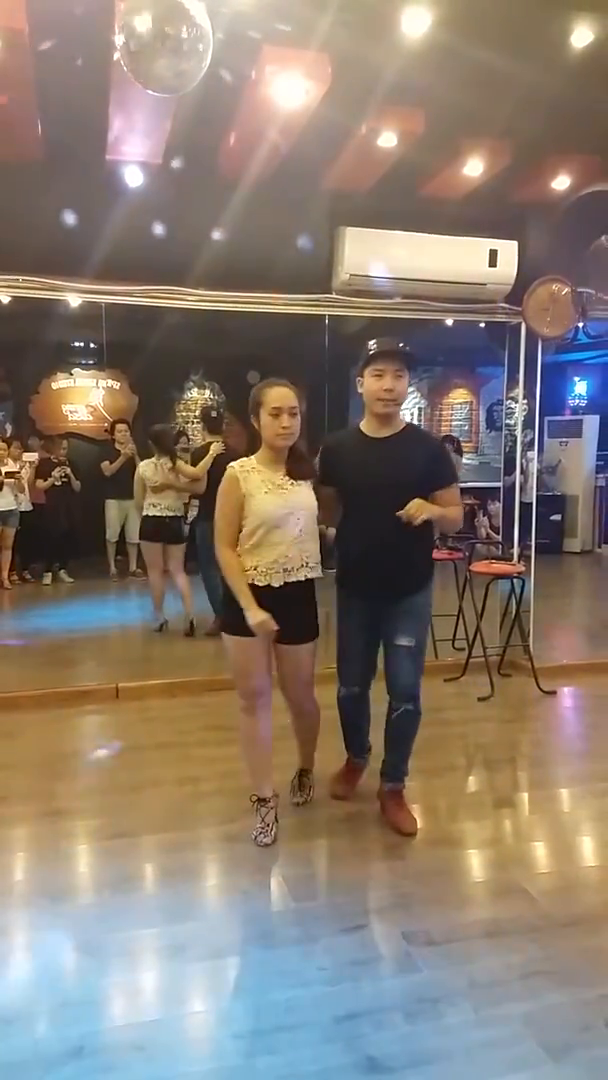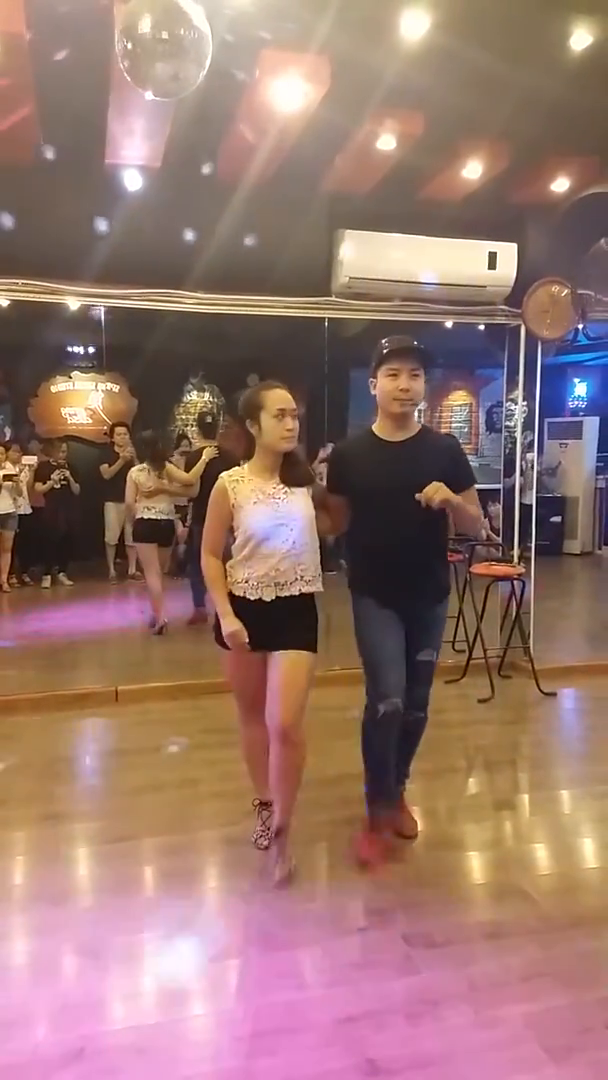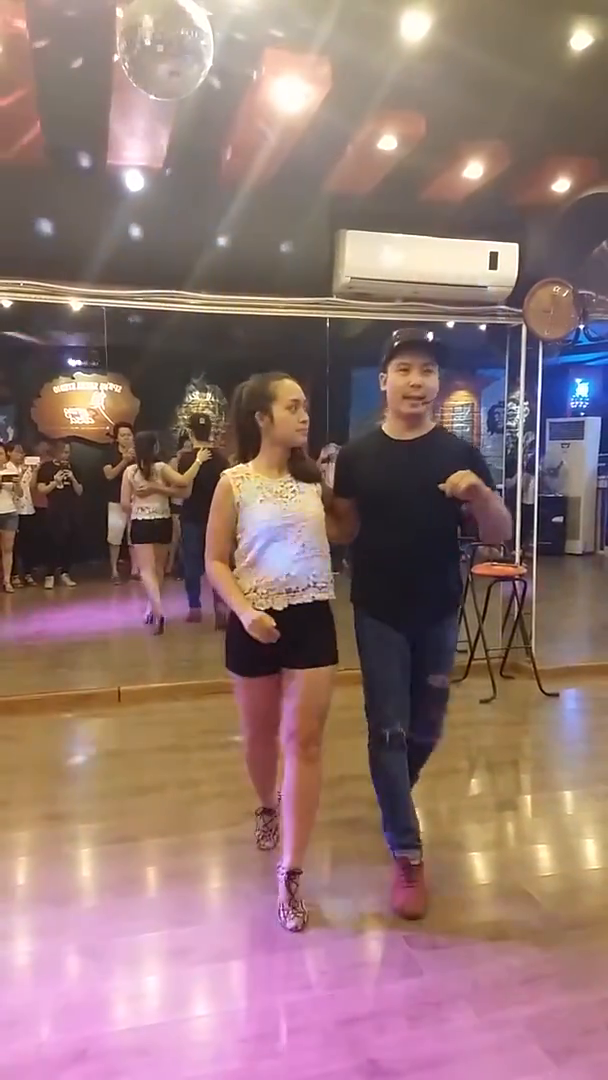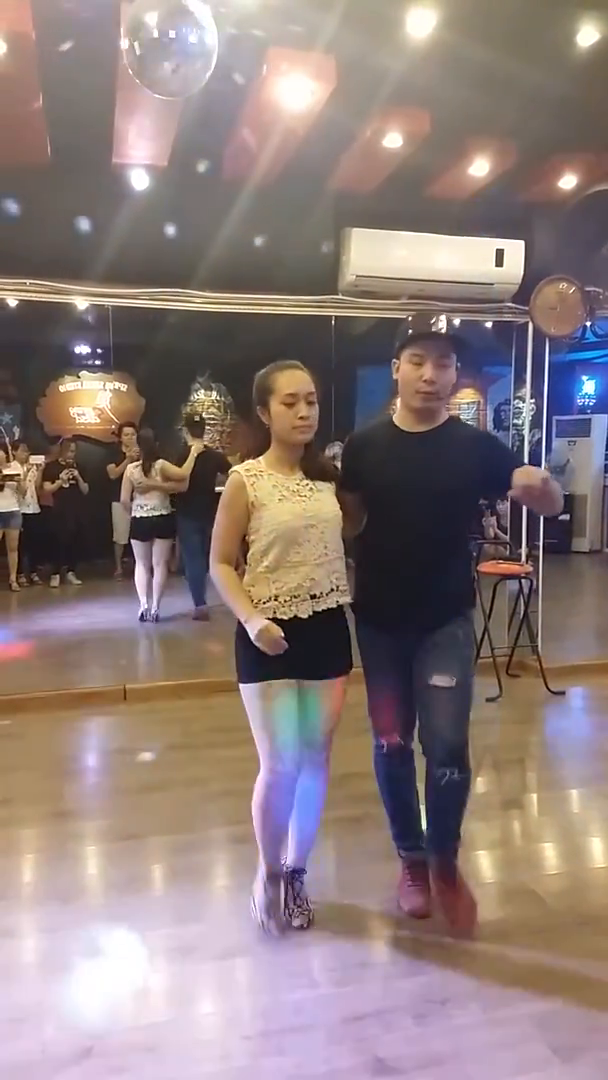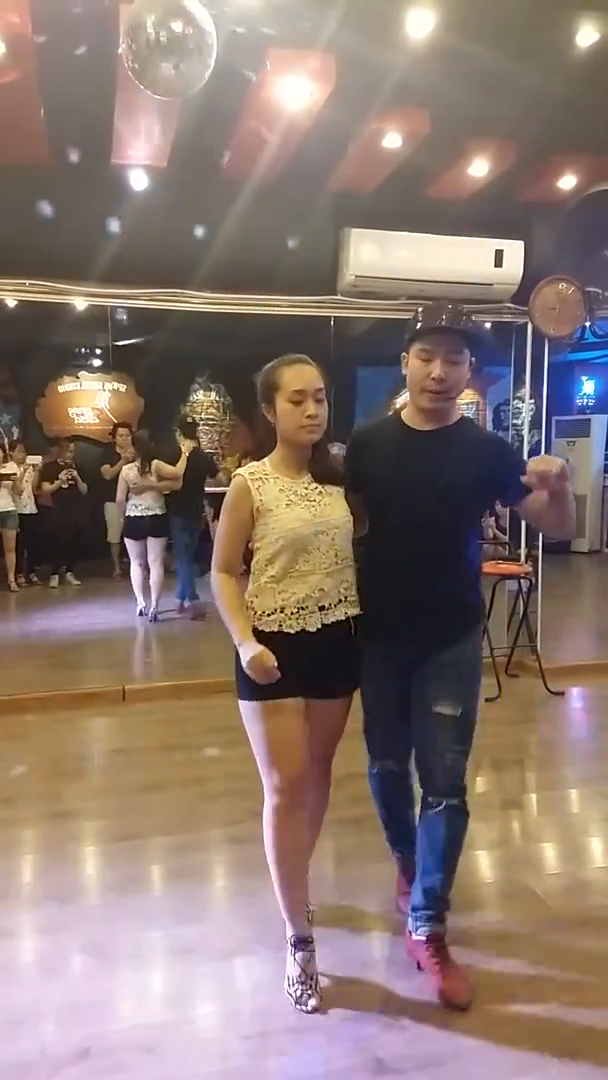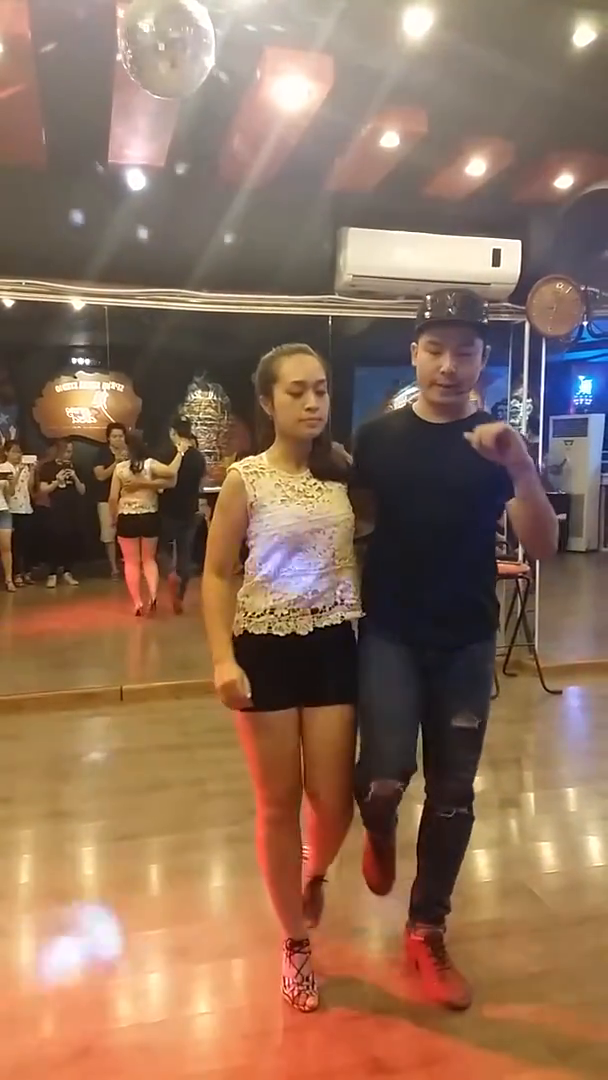
dt=0.3s
person 1, frame 1
left shoulder: (428, 449)
right shoulder: (337, 449)
left elbow: (456, 517)
left wrist: (429, 511)
left hip: (411, 589)
right hip: (355, 588)
left knee: (405, 692)
right knee: (352, 685)
left ankle: (393, 787)
right ankle: (356, 758)
person 1, frame 2
left shoulder: (445, 451)
right shoulder: (348, 454)
left elbow: (474, 524)
right elbow: (338, 520)
left wrist: (450, 501)
left hip: (429, 596)
right hip: (373, 595)
left knee: (416, 705)
right knee: (387, 702)
left ankle: (395, 793)
right ankle: (377, 812)
person 1, frame 3
left shoulder: (459, 454)
right shoulder: (357, 455)
left elbow: (500, 534)
right elbow: (345, 528)
left wrist: (479, 494)
left hip: (439, 613)
right hip: (377, 612)
left knee: (426, 728)
right knee: (388, 731)
left ankle: (398, 788)
right ankle: (406, 856)
person 1, frame 4
left shoulder: (476, 446)
right shoulder: (363, 446)
left elbow: (551, 508)
right elbow: (349, 520)
left wrist: (540, 484)
left hip: (447, 618)
right hip: (379, 618)
left knee: (447, 747)
right knee: (392, 744)
left ankle: (447, 861)
right ankle: (414, 860)
person 1, frame 5
left shoulder: (488, 450)
right shoulder: (368, 444)
left elbow: (558, 528)
right elbow: (351, 522)
left wrist: (557, 486)
left hip: (453, 637)
right hip: (379, 631)
left knee: (445, 781)
right knee: (386, 765)
left ankle: (427, 927)
right ankle: (408, 859)
person 1, frame 6
left shoulder: (495, 442)
right shoulder: (377, 437)
left elbow: (543, 545)
right elbow: (354, 519)
left wrist: (521, 470)
left hip: (467, 639)
right hip: (388, 632)
left knee: (452, 791)
right knee: (384, 776)
left ankle: (427, 931)
right ankle: (380, 833)
person 2, frame 1
left shoulder: (307, 473)
right shoulder: (238, 475)
left elbow: (323, 523)
right elbow: (225, 547)
right wrist: (249, 605)
left hip: (298, 596)
right hip: (247, 599)
left knee: (300, 697)
right knee: (253, 701)
left ankle: (305, 768)
right ankle: (263, 798)
person 2, frame 2
left shoulder: (305, 481)
right shoulder: (230, 484)
right elbow: (211, 557)
right wrist: (224, 615)
left hip: (295, 611)
right hip: (243, 610)
left knee: (285, 725)
right knee: (251, 715)
left ankle: (282, 825)
right ankle: (265, 805)
person 2, frame 3
left shoulder: (313, 480)
right shoulder: (233, 483)
left elbow: (337, 535)
right elbow: (215, 561)
right wrist: (244, 611)
left hip: (312, 621)
right hip: (255, 626)
left knee: (304, 745)
right knee: (260, 738)
left ankle: (290, 873)
right ankle: (267, 805)
person 2, frame 4
left shoulder: (328, 475)
right shoulder: (245, 479)
left elbow: (351, 536)
right elbow: (221, 564)
right wrist: (251, 618)
left hip: (328, 628)
right hip: (268, 634)
left knee: (314, 757)
right knee: (280, 765)
left ankle: (296, 870)
right ankle: (268, 868)
person 2, frame 5
left shoulder: (340, 478)
right shoulder: (249, 484)
left elbow: (361, 542)
right elbow: (224, 573)
right wrist: (245, 642)
left hip: (335, 641)
right hip: (273, 647)
left knee: (316, 774)
right knee: (286, 789)
left ankle: (294, 878)
right ankle: (299, 940)
person 2, frame 6
left shoulder: (341, 473)
right shoulder: (245, 479)
left elbow: (366, 547)
right elbow: (216, 575)
right wrist: (222, 657)
left hip: (333, 646)
right hip: (264, 650)
left knee: (333, 797)
right knee: (278, 802)
left ankle: (315, 876)
right ankle: (295, 943)
